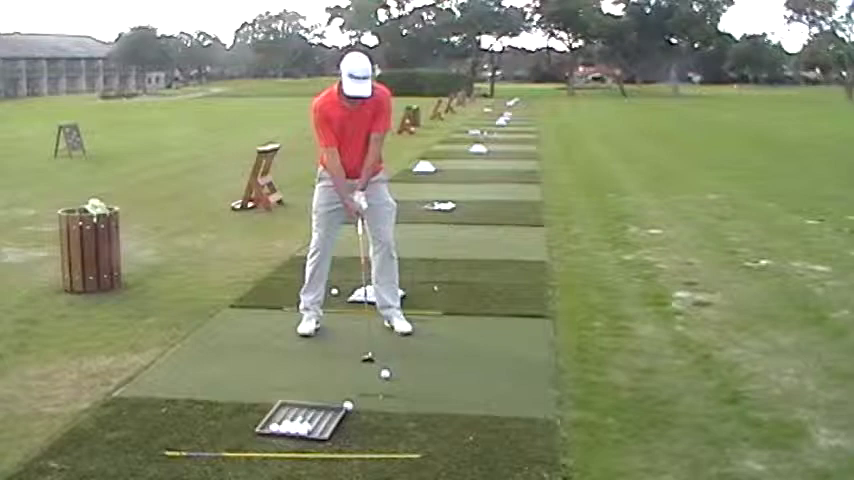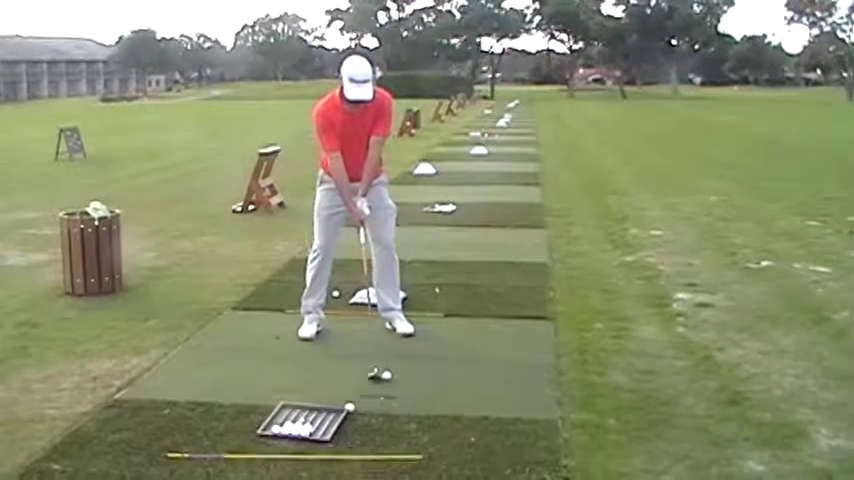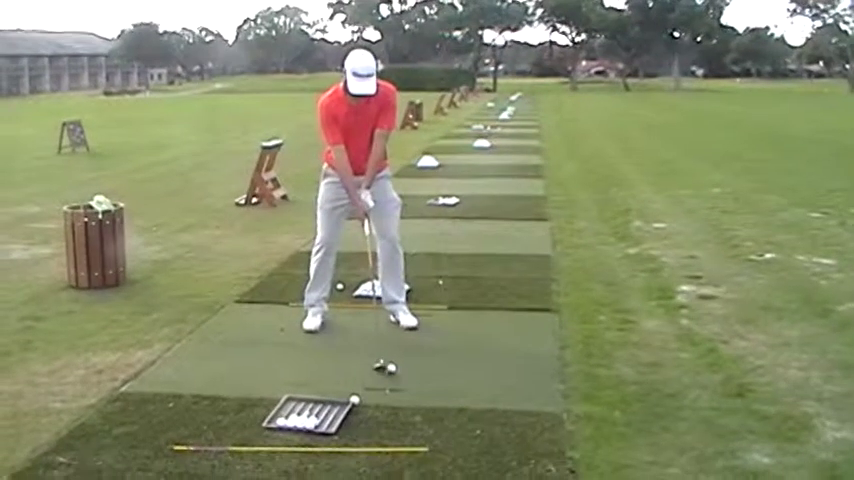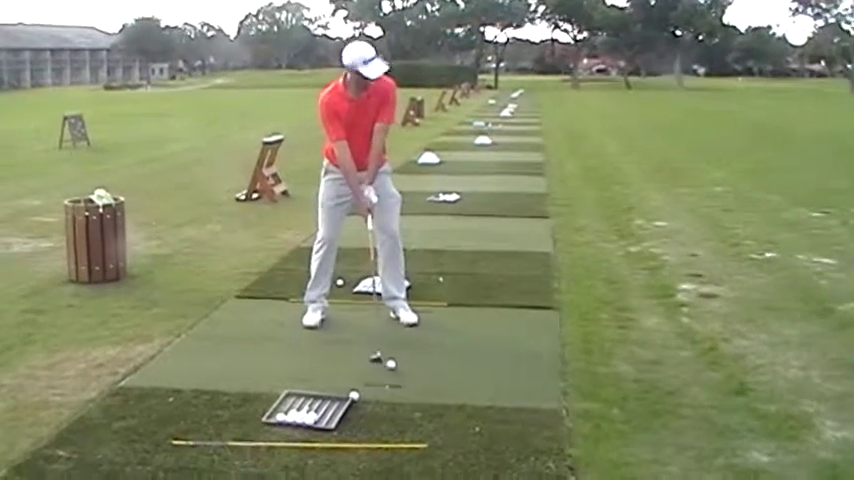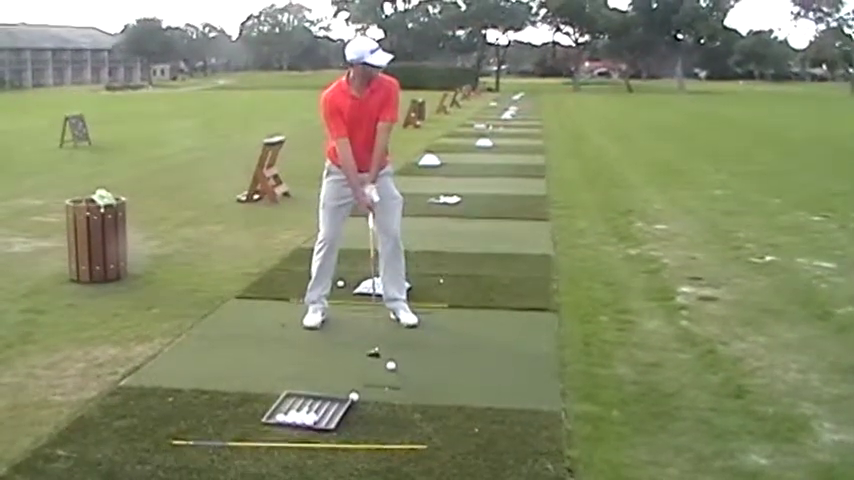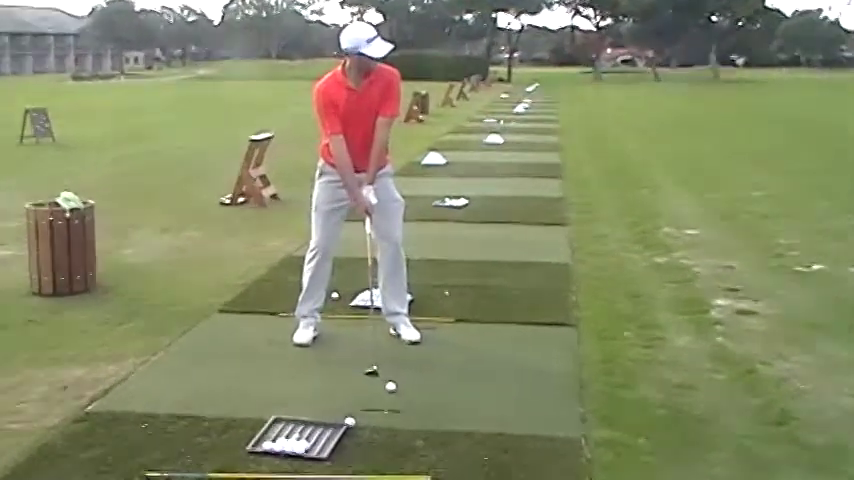
dt=0.7s
person 1, frame 1
left shoulder: (382, 97)
right shoulder: (322, 105)
left elbow: (375, 146)
right elbow: (331, 155)
left wrist: (361, 190)
right wrist: (346, 199)
left hip: (372, 179)
right hip: (332, 180)
left knee: (384, 244)
right knee: (320, 246)
left ankle: (391, 311)
right ankle: (310, 312)
person 1, frame 2
left shoulder: (383, 101)
right shoulder: (323, 110)
left elbow: (375, 150)
right elbow: (334, 160)
left wrist: (362, 196)
right wrist: (350, 206)
left hip: (372, 181)
right hip: (333, 183)
left knee: (385, 246)
right knee: (322, 248)
left ankle: (393, 312)
right ankle: (312, 314)
person 1, frame 3
left shoulder: (387, 94)
right shoulder: (328, 103)
left elbow: (379, 143)
right elbow: (338, 152)
left wrist: (366, 187)
right wrist: (355, 198)
left hip: (376, 175)
right hip: (337, 177)
left knee: (390, 239)
right knee: (325, 241)
left ankle: (396, 305)
right ankle: (315, 307)
person 1, frame 4
left shoulder: (386, 88)
right shoulder: (329, 99)
left elbow: (379, 137)
right elbow: (341, 149)
left wrist: (369, 183)
right wrist: (358, 194)
left hip: (376, 171)
right hip: (338, 172)
left knee: (390, 235)
right knee: (327, 237)
left ankle: (397, 301)
right ankle: (315, 303)
person 1, frame 5
left shoulder: (389, 87)
right shoulder: (331, 98)
left elbow: (382, 137)
right elbow: (343, 147)
left wrist: (371, 182)
right wrist: (358, 192)
left hip: (379, 172)
right hip: (340, 173)
left knee: (391, 236)
right knee: (327, 238)
left ankle: (397, 303)
right ankle: (316, 304)
person 1, frame 6
left shoulder: (390, 78)
right shoulder: (325, 89)
left elbow: (381, 134)
right elbow: (337, 145)
left wrist: (369, 183)
right wrist: (355, 193)
left hip: (378, 172)
right hip: (334, 173)
left knee: (392, 243)
right knee: (321, 245)
left ankle: (398, 317)
right ankle: (308, 318)
